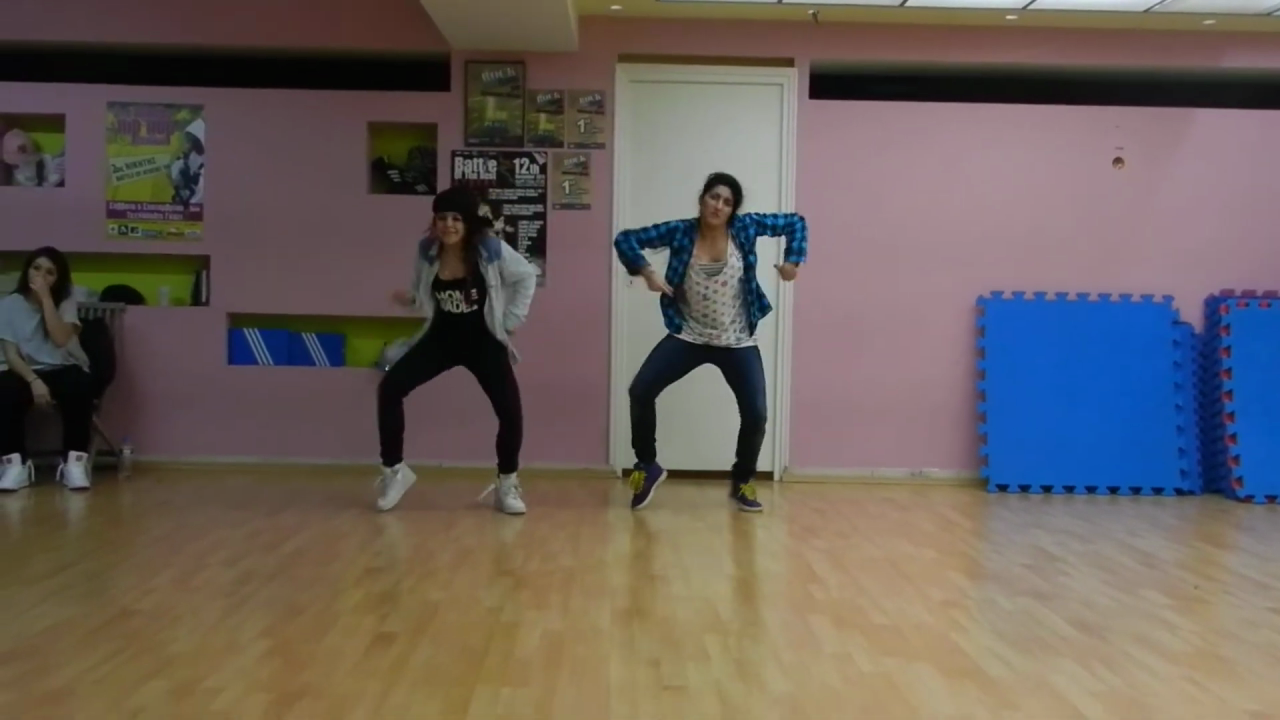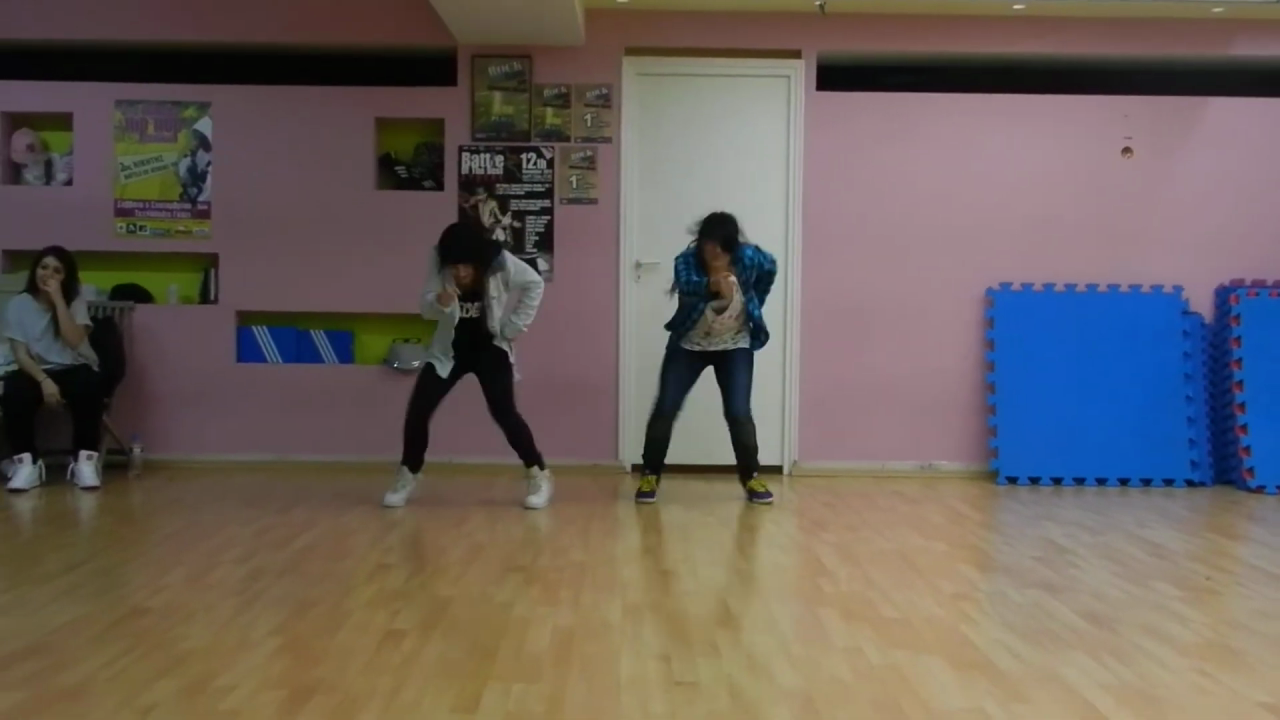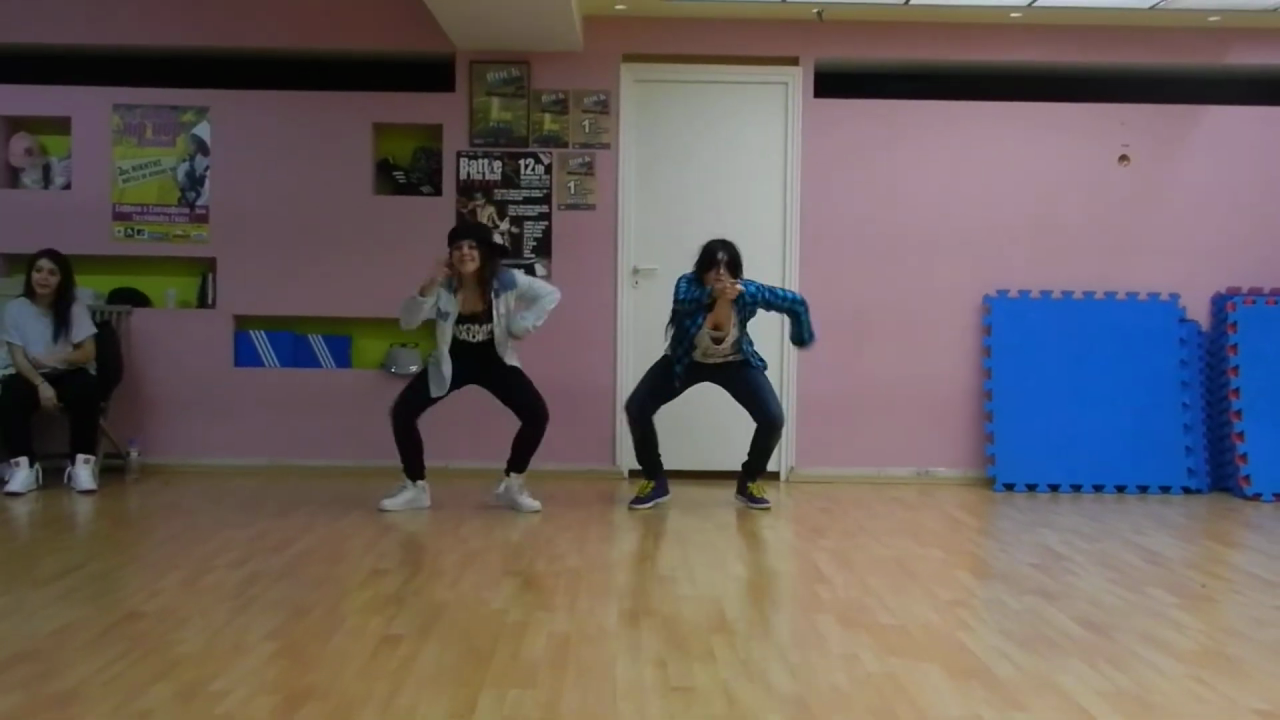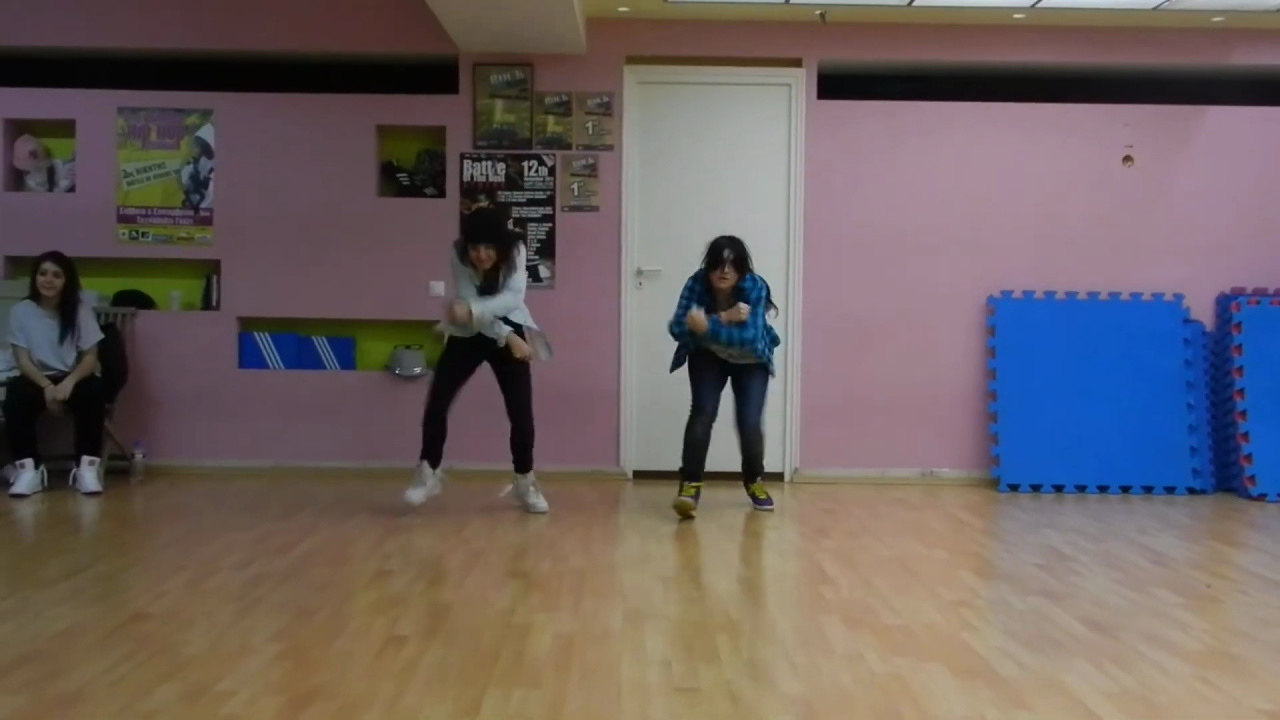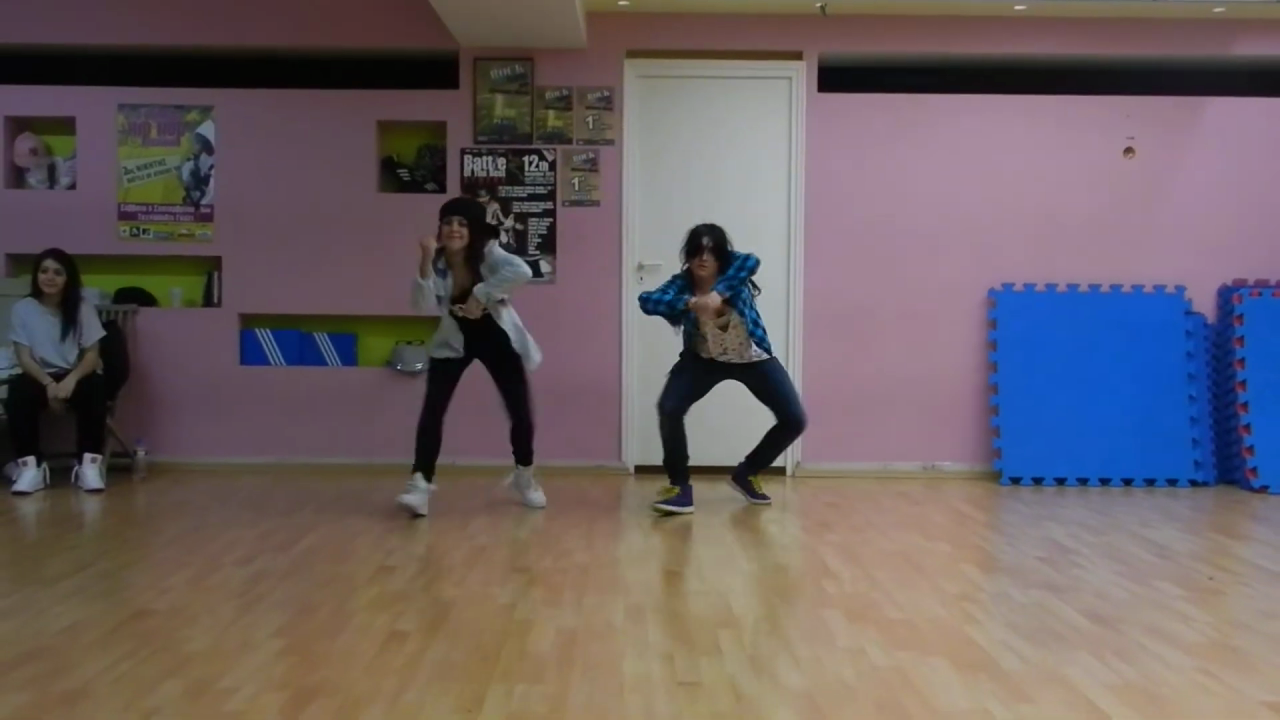
dt=0.3s
person 1, frame 1
left shoulder: (491, 249)
right shoulder: (427, 250)
left elbow: (526, 277)
left wrist: (512, 321)
right wrist: (410, 298)
left hip: (484, 340)
right hip: (442, 338)
left knee: (510, 412)
right knee: (390, 389)
left ankle: (507, 484)
right ankle: (394, 471)
person 1, frame 2
left shoulder: (500, 262)
right shoulder: (439, 264)
left elbow: (534, 285)
right elbow: (429, 312)
left wrist: (514, 328)
right wrist: (441, 301)
left hip: (489, 346)
right hip: (451, 349)
left knee: (503, 411)
right knee: (419, 410)
left ankle: (539, 475)
right ankle: (409, 477)
person 1, frame 3
left shoulder: (507, 281)
right shoulder: (443, 285)
left elbow: (551, 294)
right elbow: (408, 322)
left wrist: (522, 325)
right wrist: (428, 289)
left hip: (496, 361)
right hip: (452, 361)
left knee: (537, 415)
right knee: (403, 412)
left ankle: (513, 484)
right ankle: (416, 486)
person 1, frame 4
left shoulder: (513, 252)
right shoulder: (459, 255)
left elbow: (513, 296)
right elbow: (466, 299)
left wrist: (472, 308)
right wrist: (506, 338)
left hip: (507, 330)
right hip: (469, 333)
left knee: (520, 411)
right knee: (438, 400)
left ankle: (526, 482)
right ankle: (429, 472)
person 1, frame 5
left shoulder: (488, 253)
right shoulder: (437, 262)
left elbow: (521, 272)
right elbow: (423, 306)
left wrist: (481, 294)
right wrist: (425, 264)
left hip: (497, 337)
right hip: (455, 340)
left knee: (521, 413)
right knee: (433, 407)
left ankle: (524, 475)
right ankle: (421, 486)
person 2, frame 1
left shoulder: (745, 228)
right shoulder: (680, 231)
left elbow: (795, 222)
right elbow: (626, 239)
left wrist: (794, 260)
right wrist: (644, 269)
left hip: (737, 341)
right hip: (688, 336)
left knee: (756, 414)
right knee: (641, 390)
left ankle: (742, 482)
right ankle: (647, 466)
person 2, frame 2
left shoulder: (748, 257)
right shoulder: (687, 261)
left elbow: (770, 266)
right elbow: (686, 287)
right wrist: (713, 283)
left hip: (735, 346)
right hip: (689, 345)
left knee: (737, 413)
right knee: (665, 409)
left ankle: (749, 476)
right ankle: (651, 474)
person 2, frame 3
left shoulder: (749, 292)
right shoulder: (688, 283)
left elbow: (795, 302)
right elbow: (682, 301)
left wrist: (802, 338)
right wrist: (714, 294)
left hip: (734, 362)
right hip: (686, 361)
left knee: (772, 420)
right knee: (637, 408)
left ankle: (748, 481)
right ankle: (655, 480)
person 2, frame 4
left shoulder: (752, 285)
right shoulder: (698, 284)
left elbow: (751, 337)
right elbow: (677, 327)
left wrist: (709, 325)
right wrist: (724, 317)
left hip: (750, 361)
right hip: (708, 356)
left knee: (748, 423)
right knee: (704, 411)
left ankle: (753, 478)
right ankle: (690, 484)
person 2, frame 5
left shoulder: (733, 267)
right shoulder: (683, 283)
left elbow: (751, 262)
right elbow: (646, 300)
left wrist: (718, 293)
right wrist: (691, 303)
left hip: (752, 357)
right hip: (705, 359)
left knee: (795, 420)
right knee: (669, 408)
left ankle: (746, 474)
right ankle: (679, 486)
person 3, frame 1
left shoulder: (66, 302)
left elbow: (60, 339)
left wrist: (45, 296)
right wrist: (34, 381)
left hip: (64, 370)
right hip: (27, 372)
left knee: (80, 386)
left ankle: (75, 462)
person 3, frame 2
left shoulder: (75, 302)
right shoulder: (18, 304)
left elbow: (75, 341)
right elbow: (21, 354)
left wrist: (57, 300)
right wrist: (43, 380)
left hip: (73, 370)
right hip: (37, 372)
left knee: (90, 384)
right knee: (13, 388)
left ankle: (86, 460)
right ankle: (27, 462)
person 3, frame 3
left shoulder: (75, 308)
left elbow: (89, 353)
left wrist: (59, 356)
right wrist: (40, 384)
left hip: (70, 375)
right hip: (33, 376)
left knee: (87, 389)
left ankle: (82, 464)
right ankle: (23, 466)
person 3, frame 4
left shoulder: (80, 310)
right shoulder: (21, 311)
left elbow: (90, 358)
right elbow: (23, 360)
left wrist: (69, 381)
right wrist: (46, 386)
left hip: (74, 378)
right hip: (38, 378)
left knee: (93, 390)
right knee: (16, 393)
left ankle: (87, 466)
right ankle: (28, 468)
person 3, frame 5
left shoulder: (82, 308)
right shoulder: (22, 309)
left elbow: (92, 355)
right elbow: (24, 358)
left wrist: (71, 379)
right wrist: (48, 384)
left hip: (76, 375)
right hip: (40, 376)
left knee: (94, 389)
right knee: (18, 391)
left ankle: (89, 464)
right ankle: (30, 466)
